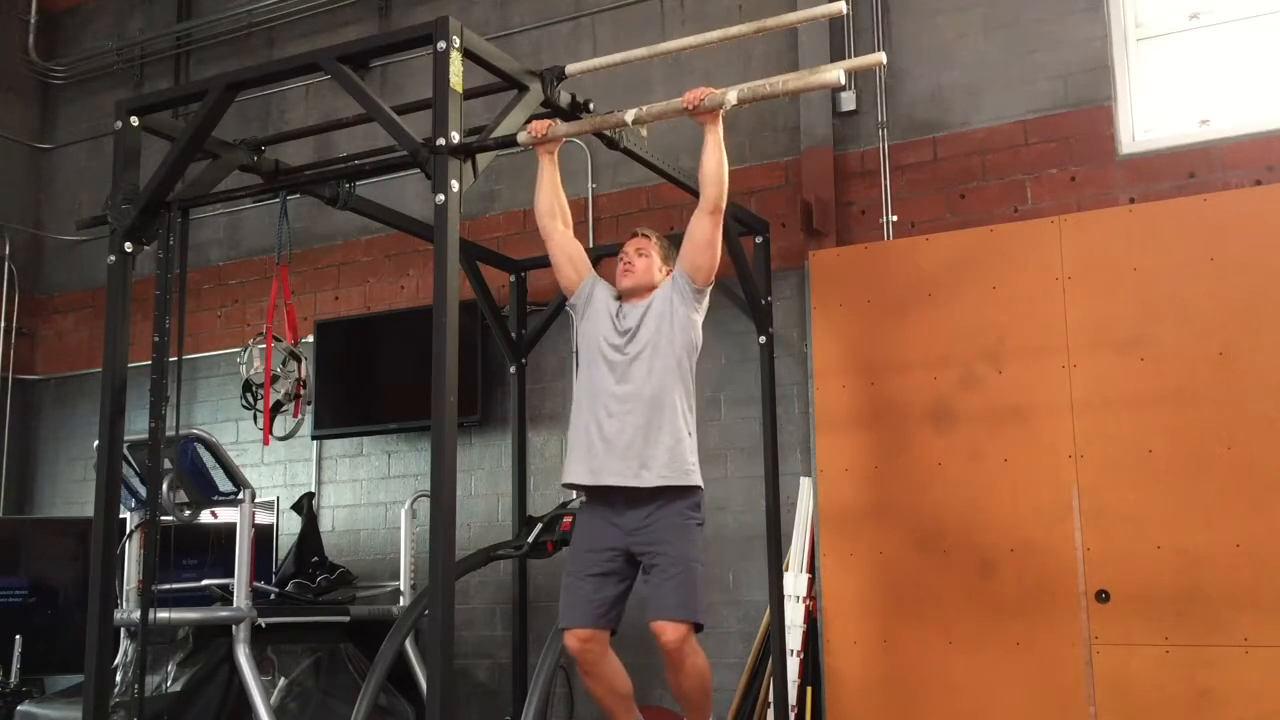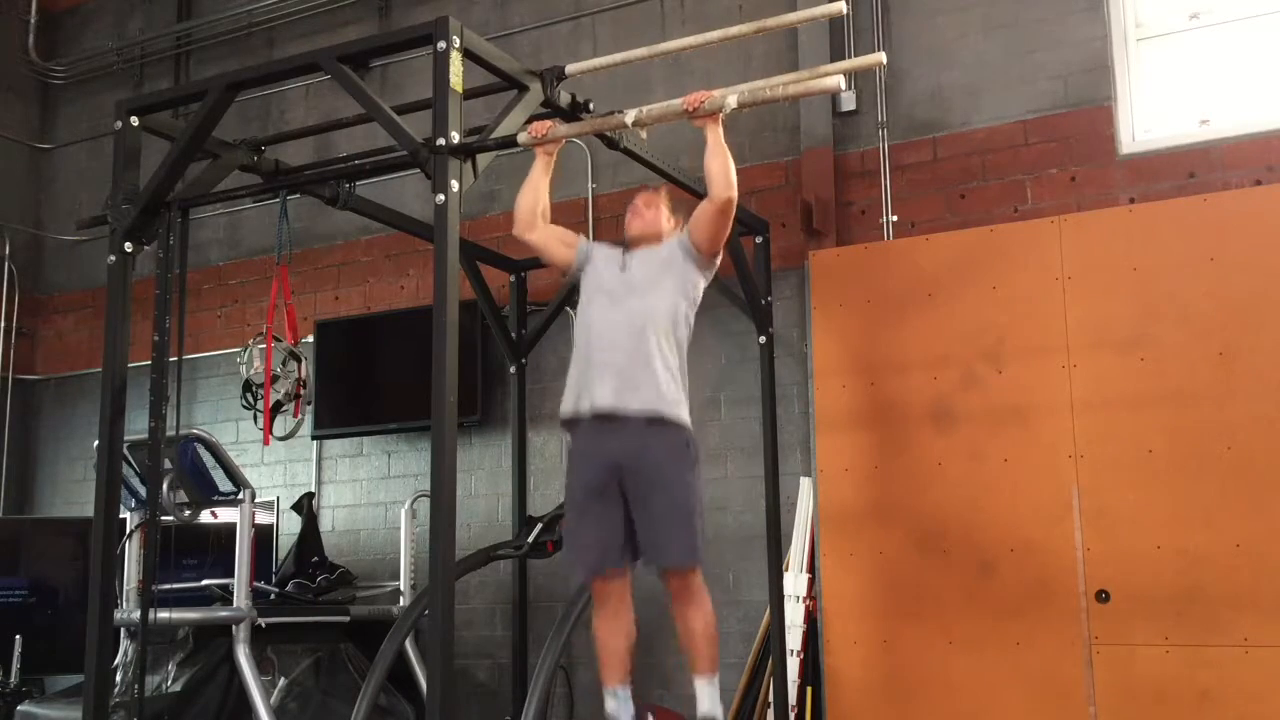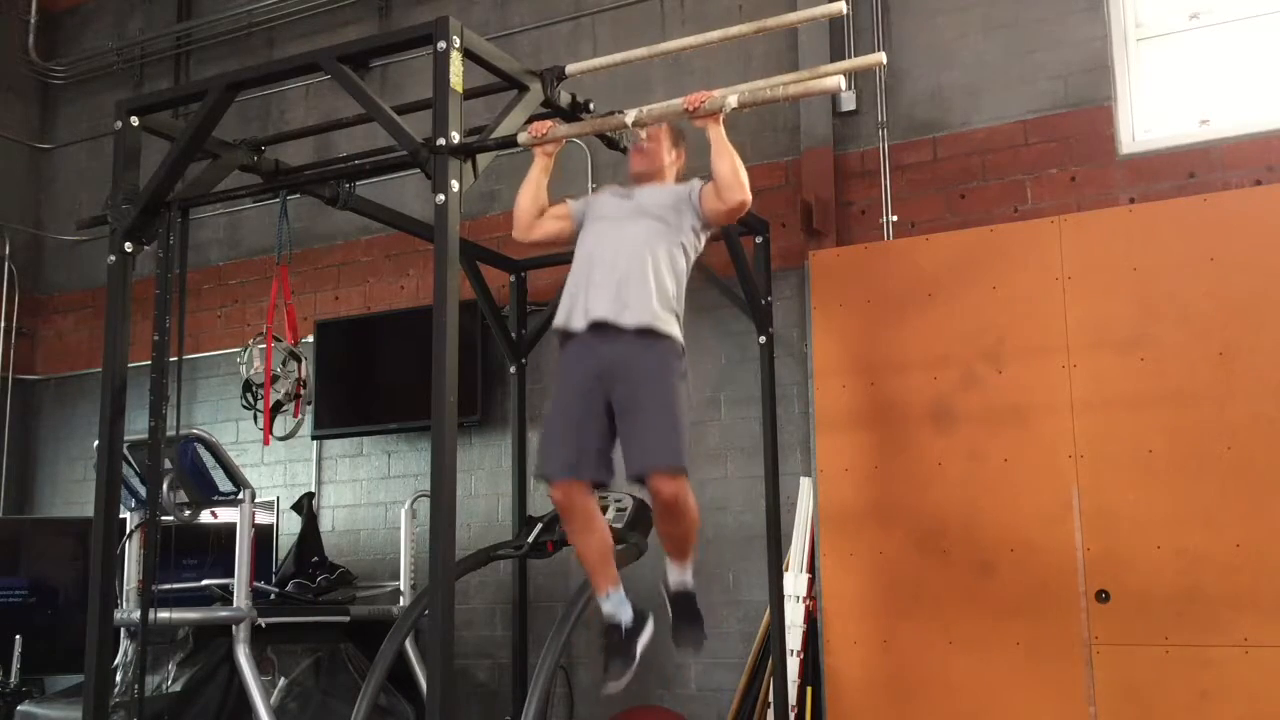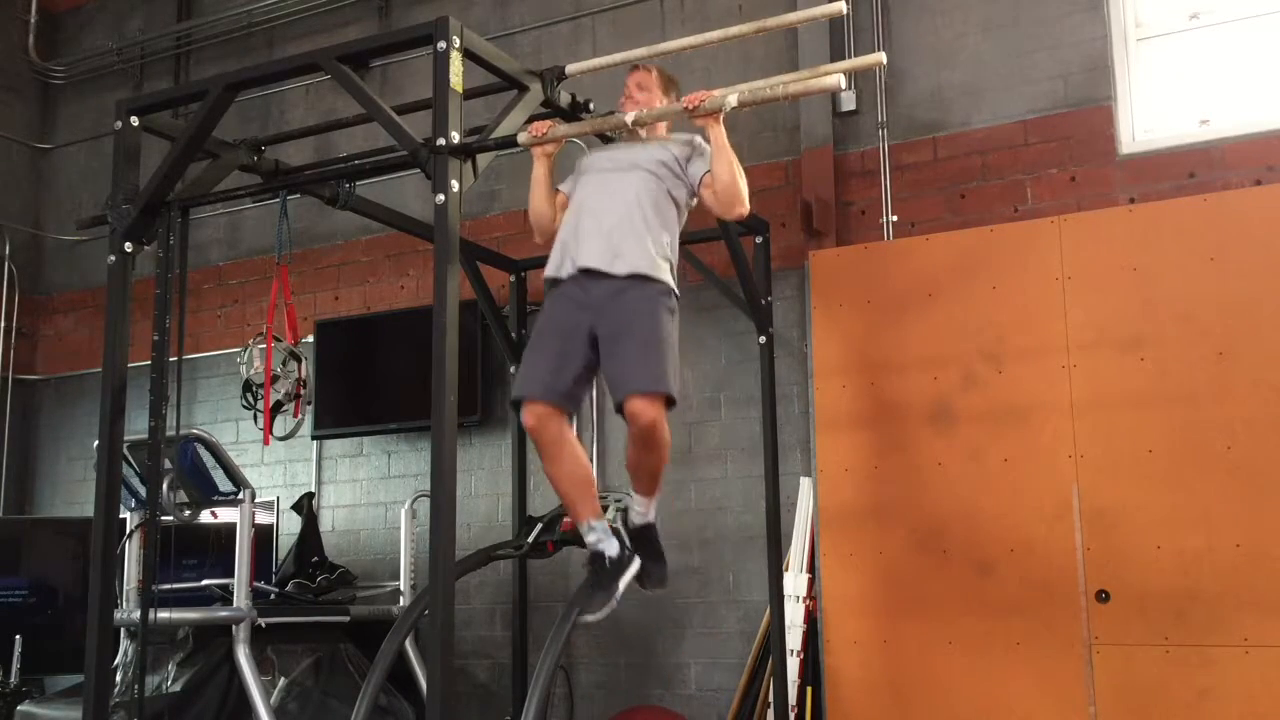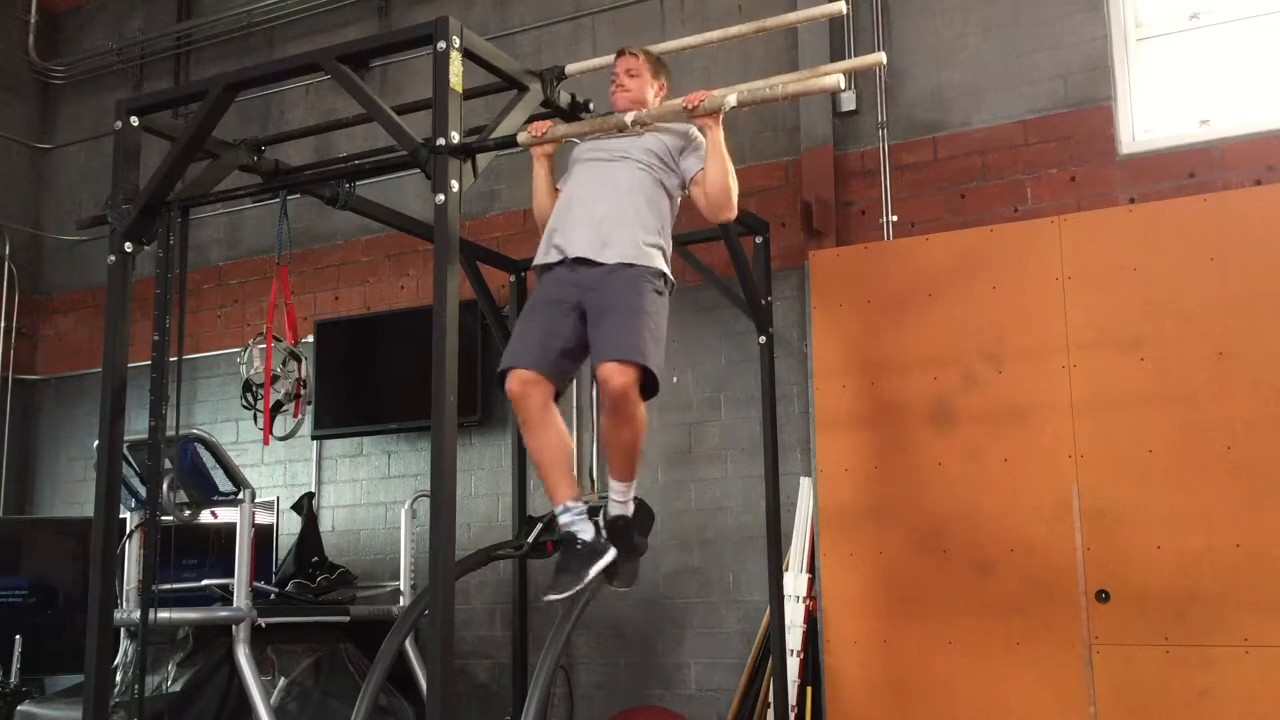
dt=0.2s
person 1, frame 1
left shoulder: (680, 303)
right shoulder: (592, 306)
left elbow: (711, 208)
right elbow: (553, 227)
left wrist: (712, 127)
right wrist: (548, 156)
left hip: (667, 498)
right hip: (601, 503)
left knee: (673, 635)
right knee: (582, 640)
person 1, frame 2
left shoulder: (683, 258)
right shoulder: (598, 261)
left elbow: (723, 198)
right elbow: (528, 226)
left wrist: (711, 129)
right wrist: (544, 156)
left hip: (656, 431)
right hip: (593, 431)
left knee: (681, 577)
right knee: (606, 585)
person 1, frame 3
left shoulder: (687, 200)
right shoulder: (599, 203)
left elbow: (736, 197)
right elbow: (524, 228)
left wrist: (713, 127)
right wrist: (544, 157)
left hip: (647, 344)
right hip: (581, 347)
left knee: (667, 484)
right knee: (567, 488)
left ankle: (680, 586)
right ankle: (621, 616)
person 1, frame 4
left shoulder: (684, 150)
right shoulder: (592, 160)
left elbow: (734, 204)
right elbow: (543, 228)
left wrist: (713, 127)
right wrist: (542, 157)
left hip: (639, 285)
right hip: (570, 286)
left knee: (645, 412)
right knee: (539, 414)
left ankle: (643, 523)
right ankle: (604, 546)
person 1, frame 5
left shoulder: (678, 138)
right shoulder: (585, 147)
left elbow: (722, 208)
right elbow: (549, 221)
left wrist: (712, 129)
right wrist: (541, 158)
left hip: (631, 269)
right hip: (561, 271)
left knee: (618, 379)
right knee: (525, 385)
left ankle: (620, 514)
right ankle: (579, 529)
